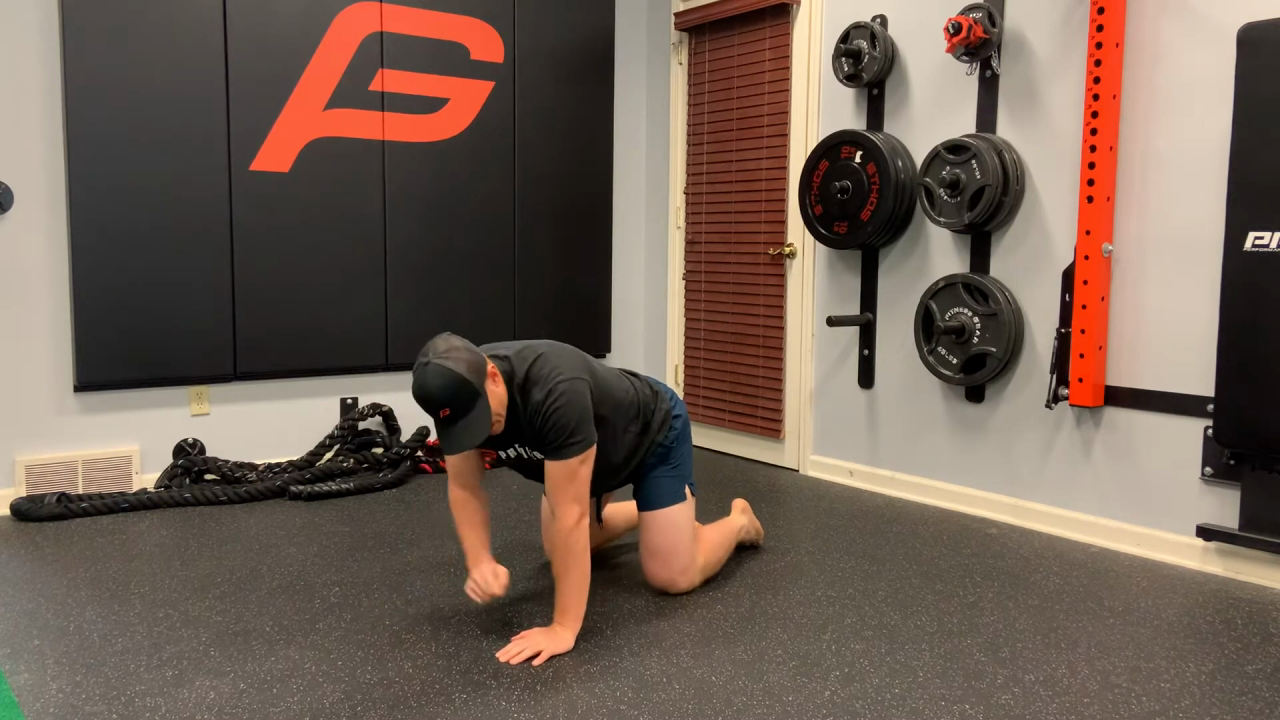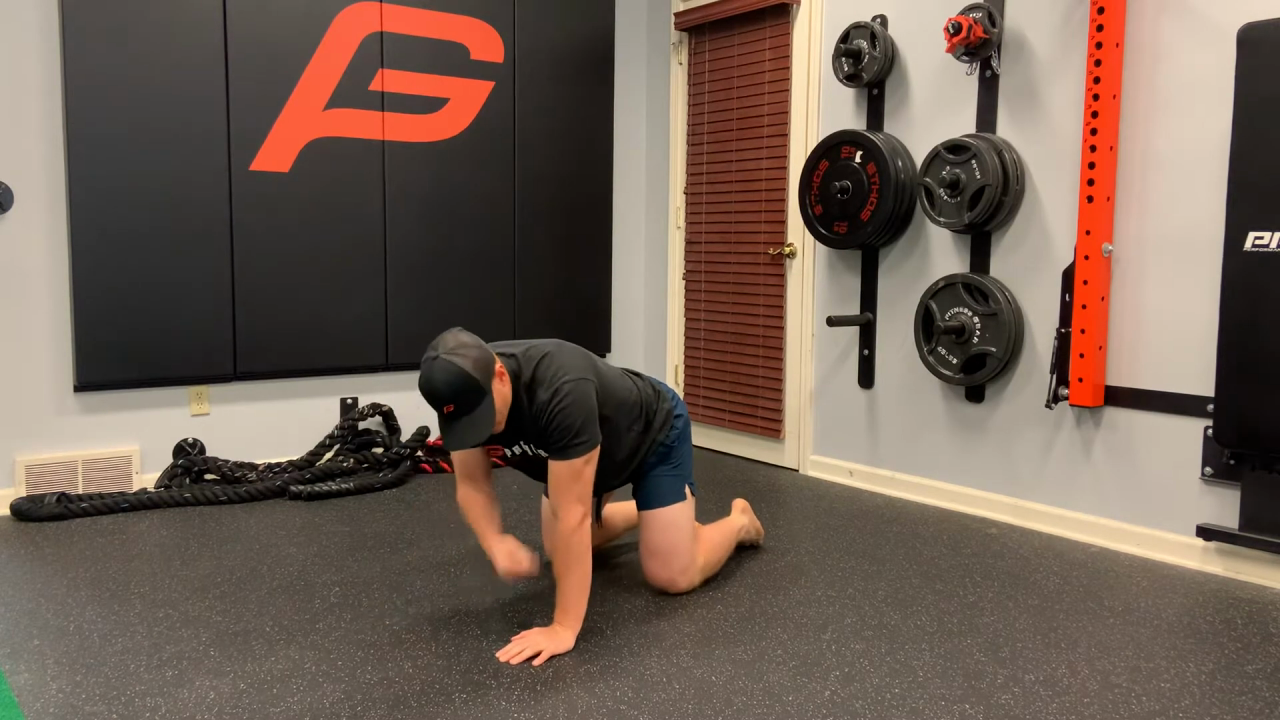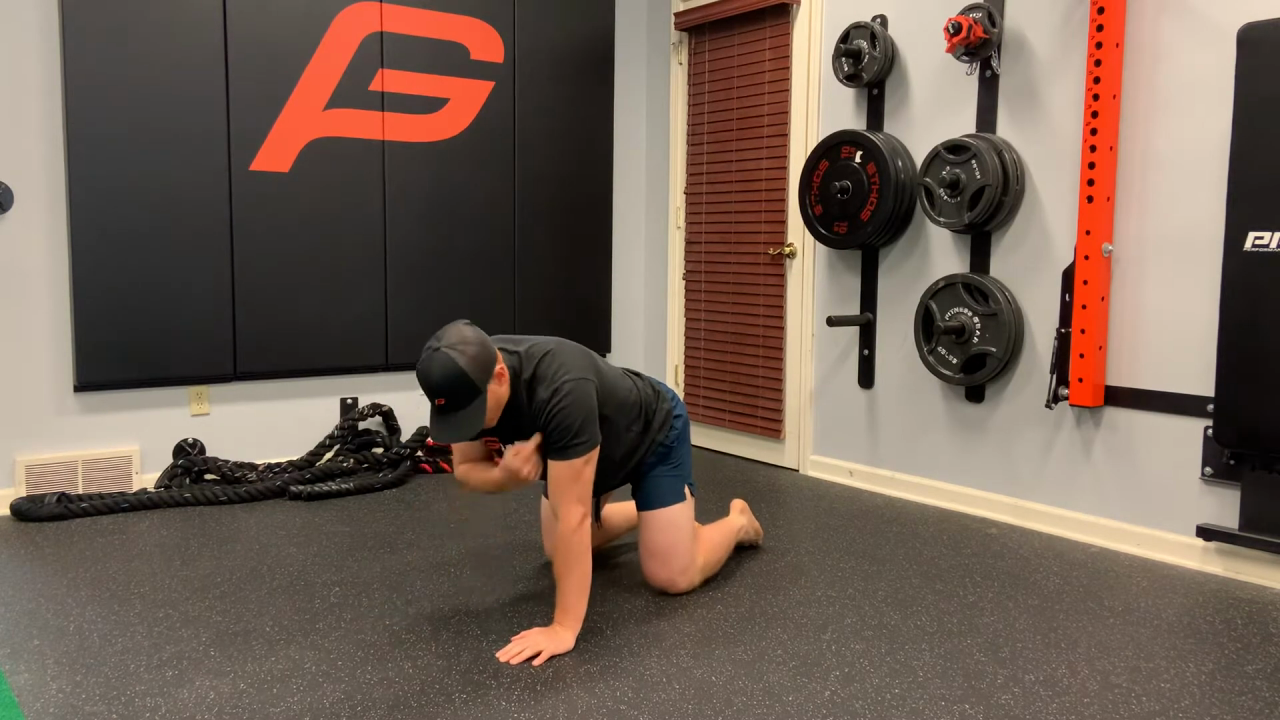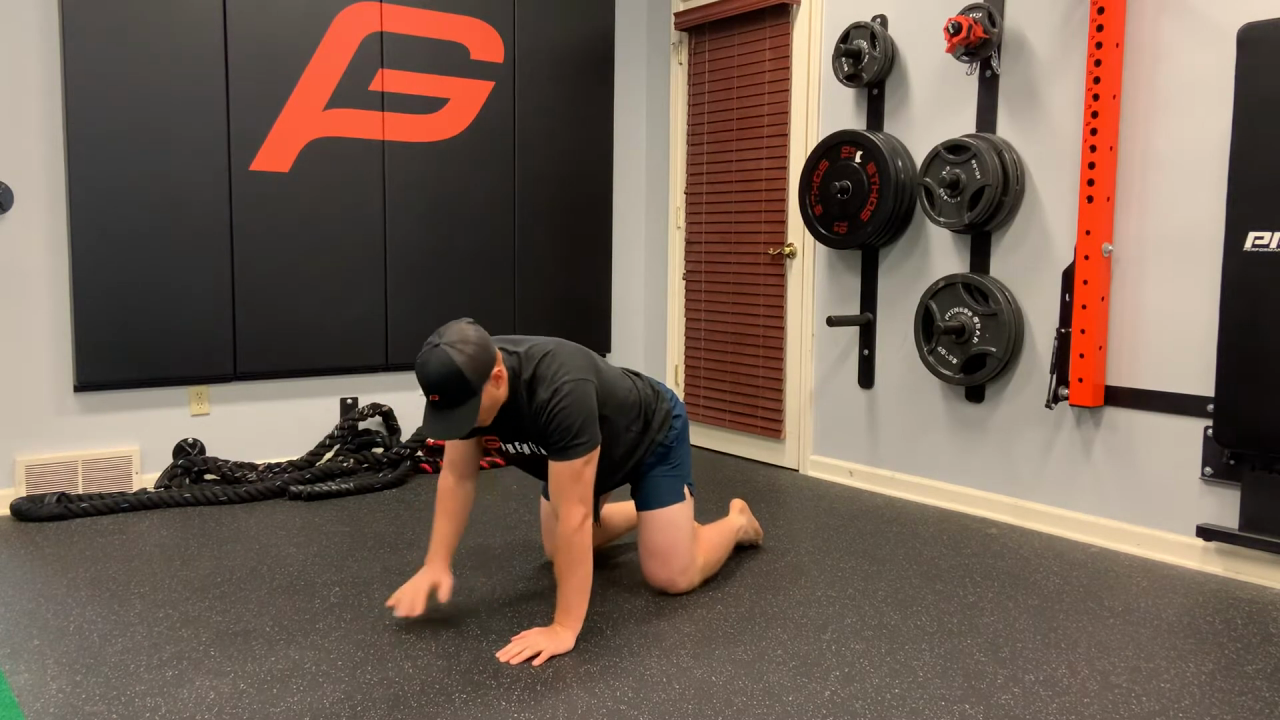
dt=0.2s
person 1, frame 1
left shoulder: (556, 391)
right shoulder: (458, 393)
left elbow: (569, 513)
right elbow: (466, 487)
left wrist: (564, 629)
right wrist: (480, 562)
left hip: (655, 431)
right hip: (596, 443)
left knee: (673, 576)
right knee: (559, 553)
left ankle: (739, 522)
right ankle: (643, 512)
person 1, frame 2
left shoulder: (561, 390)
right shoulder: (463, 390)
left elbow: (571, 512)
right elbow: (470, 482)
left wrist: (564, 628)
right wrist: (496, 544)
left hip: (655, 431)
right hip: (589, 447)
left knee: (673, 577)
right knee: (558, 552)
left ankle: (739, 521)
right ankle: (642, 511)
person 1, frame 3
left shoulder: (562, 389)
right shoulder: (463, 385)
left elbow: (572, 512)
right elbow: (466, 466)
left wrist: (565, 628)
right wrist: (507, 475)
left hip: (654, 432)
right hip: (589, 448)
left knee: (673, 577)
right knee: (559, 553)
left ankle: (738, 522)
right ankle: (642, 512)
person 1, frame 4
left shoulder: (561, 392)
right shoulder: (465, 384)
left elbow: (573, 512)
right elbow: (457, 476)
left wrist: (565, 629)
right wrist: (436, 564)
left hip: (652, 435)
right hip: (587, 450)
left knee: (672, 577)
right knee: (559, 551)
left ankle: (738, 522)
right ankle: (640, 512)
